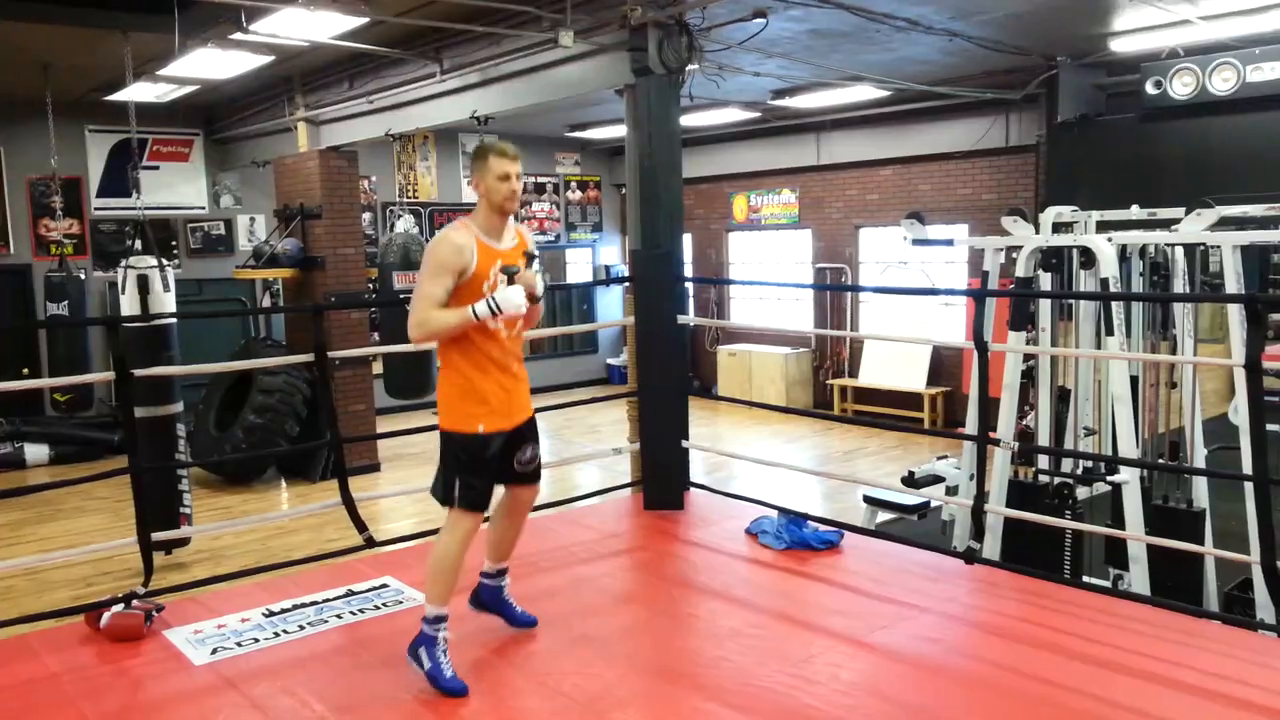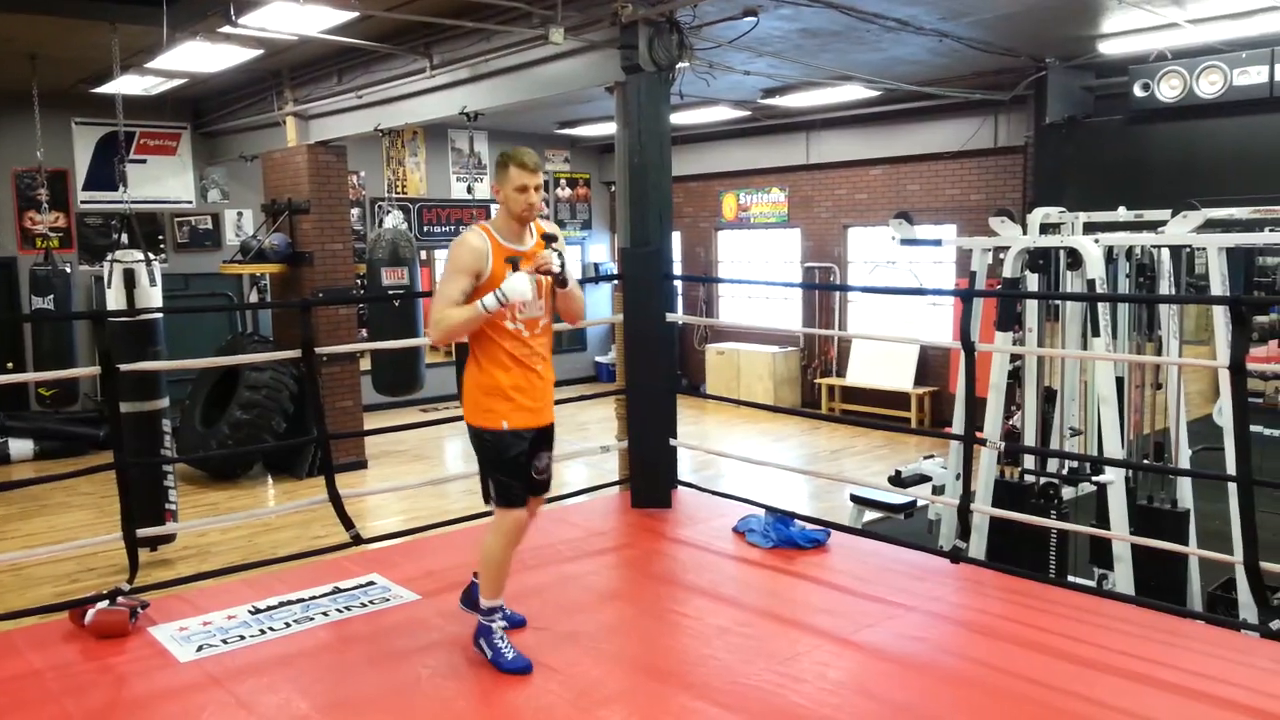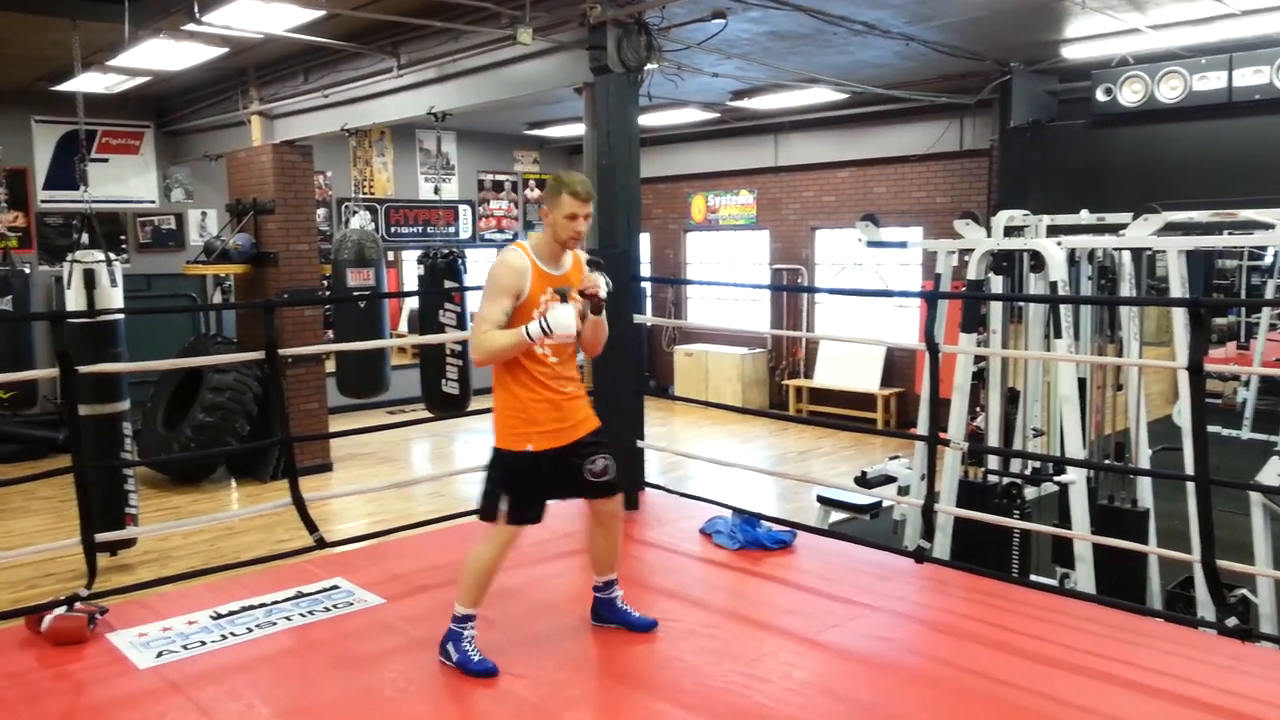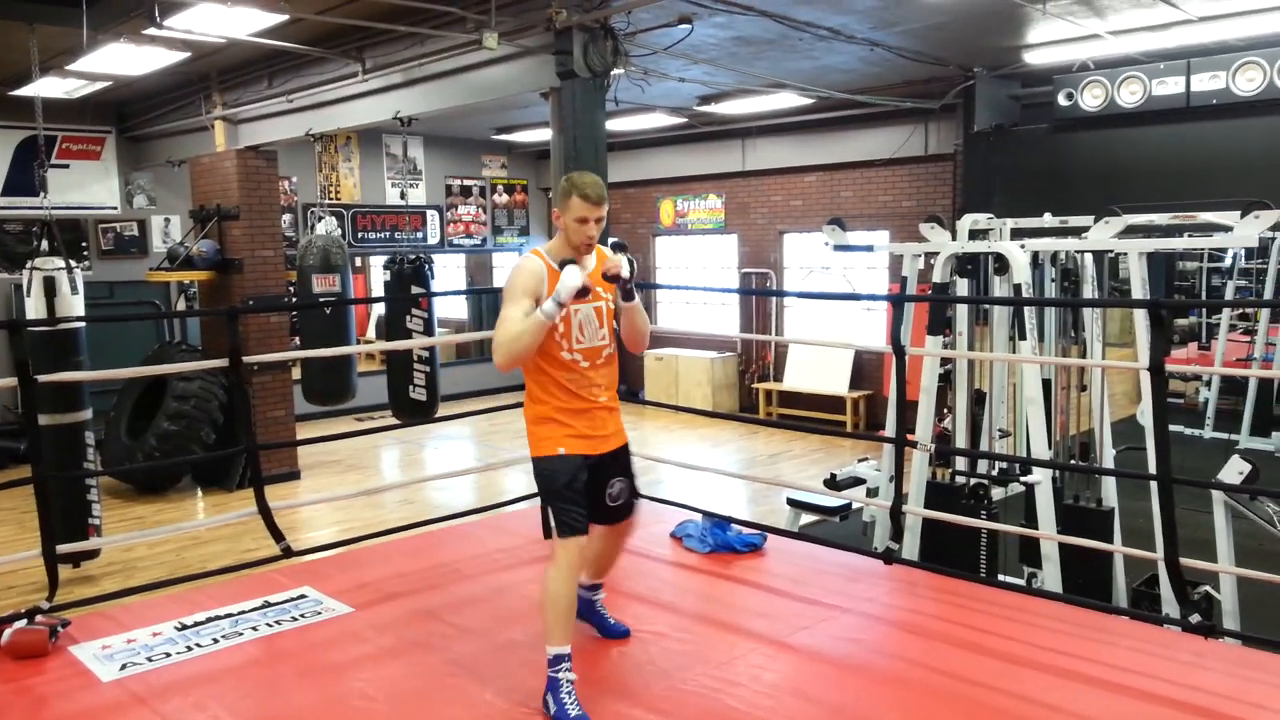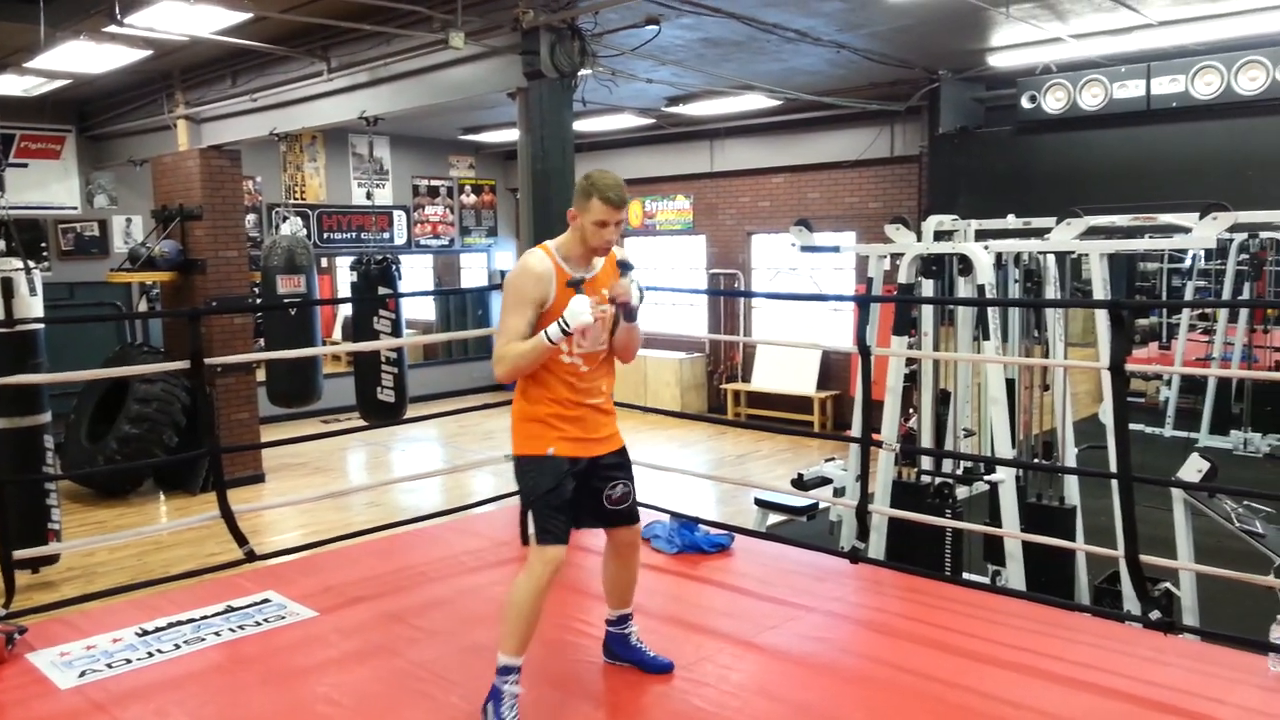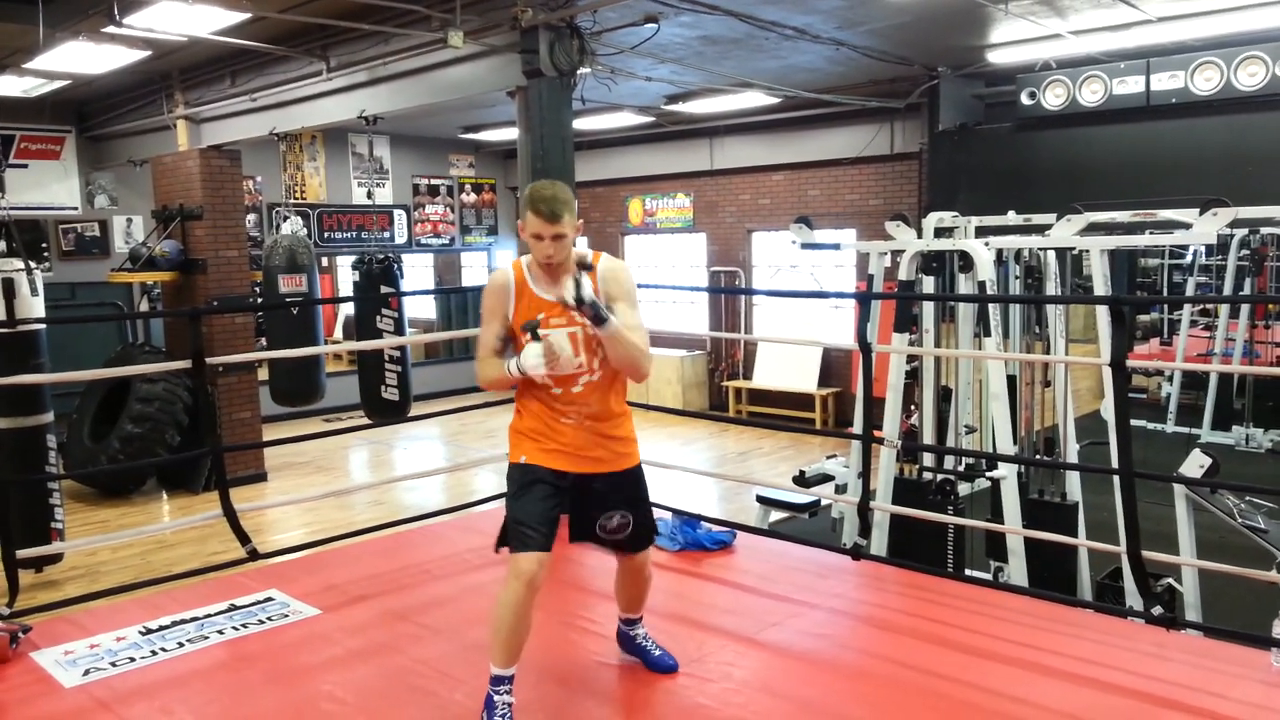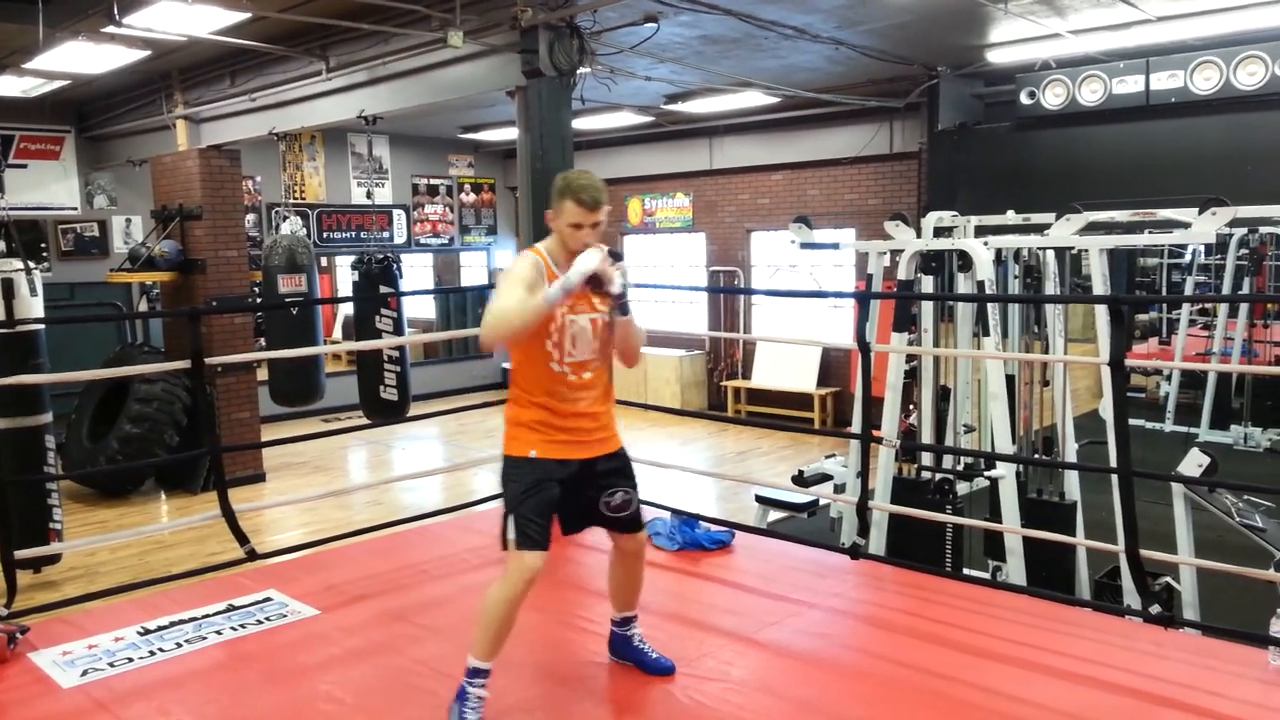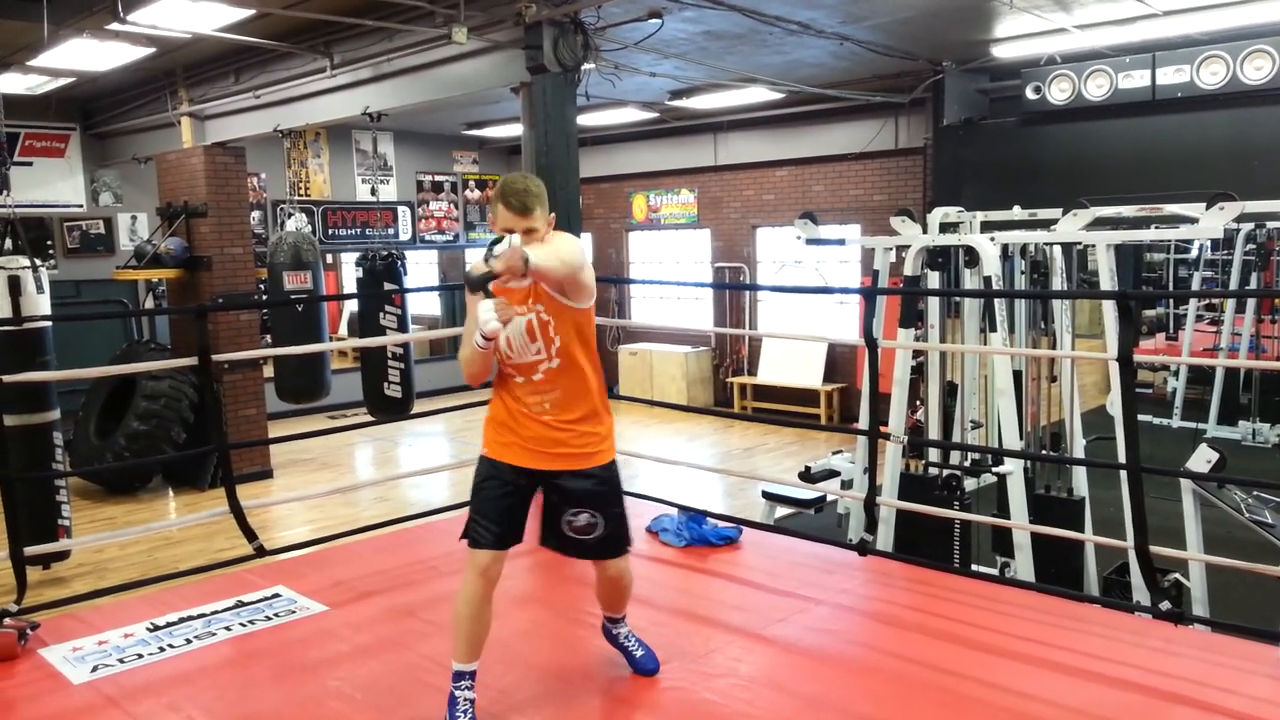
dt=0.5s
person 1, frame 1
left shoulder: (521, 238)
right shoulder: (453, 243)
right elbow: (418, 327)
left wrist: (532, 295)
right wrist: (488, 307)
left hip: (514, 398)
right hip: (471, 406)
left knee: (522, 494)
right knee: (466, 517)
left ankle: (493, 586)
right ankle: (430, 638)
person 1, frame 2
left shoulder: (547, 238)
right shoulder: (472, 247)
left elbow: (575, 315)
right elbow: (439, 329)
left wrist: (561, 274)
right wrist: (498, 297)
left hip: (537, 400)
right hip: (495, 405)
left knee: (528, 504)
right knee: (511, 515)
left ankle: (479, 585)
right ankle: (489, 624)
person 1, frame 3
left shoulder: (584, 265)
right shoulder: (512, 267)
left elbow: (594, 347)
right elbow: (480, 350)
left wrist: (598, 307)
right wrist: (542, 327)
left hip: (575, 416)
right hip: (525, 425)
left knee: (609, 505)
right knee: (506, 531)
left ankle: (607, 600)
right ankle: (458, 631)
person 1, frame 4
left shoulder: (609, 264)
right shoulder: (530, 270)
left elbow: (637, 343)
right elbow: (504, 356)
left wrist: (627, 289)
right wrist: (557, 298)
left hip: (606, 426)
right hip: (557, 432)
left knee: (619, 523)
right knee: (569, 546)
left ankle: (589, 598)
person 1, frame 5
left shoulder: (616, 264)
right shoulder: (535, 268)
left elbow: (626, 354)
right elbow: (503, 367)
left wrist: (630, 314)
right wrist: (564, 325)
left hip: (599, 431)
right hip: (545, 436)
left knee: (626, 532)
right knee: (546, 558)
left ankle: (619, 636)
person 1, frame 6
left shoulder: (612, 273)
right shoulder: (503, 284)
left elbow: (640, 368)
right elbow: (485, 373)
left wrist: (596, 310)
right wrist: (520, 363)
left hip: (610, 449)
right hip: (538, 451)
left knee: (635, 558)
right knee: (525, 570)
left ankle: (631, 630)
person 1, frame 7
left shoulder: (604, 266)
right shoulder: (526, 270)
left elbow: (631, 356)
right elbow: (498, 331)
left wrist: (620, 300)
right wrist: (572, 278)
left hip: (598, 436)
right hip: (535, 442)
left knee: (632, 538)
right knee: (524, 565)
left ankle: (624, 635)
person 1, frame 8
left shoulder: (566, 250)
right shoulder: (486, 274)
left elbow: (569, 269)
right elbow: (472, 374)
left wrist: (527, 261)
right wrist: (483, 331)
left hip: (583, 447)
right hip: (508, 447)
left knee: (612, 565)
right knee: (482, 566)
left ankle: (616, 627)
